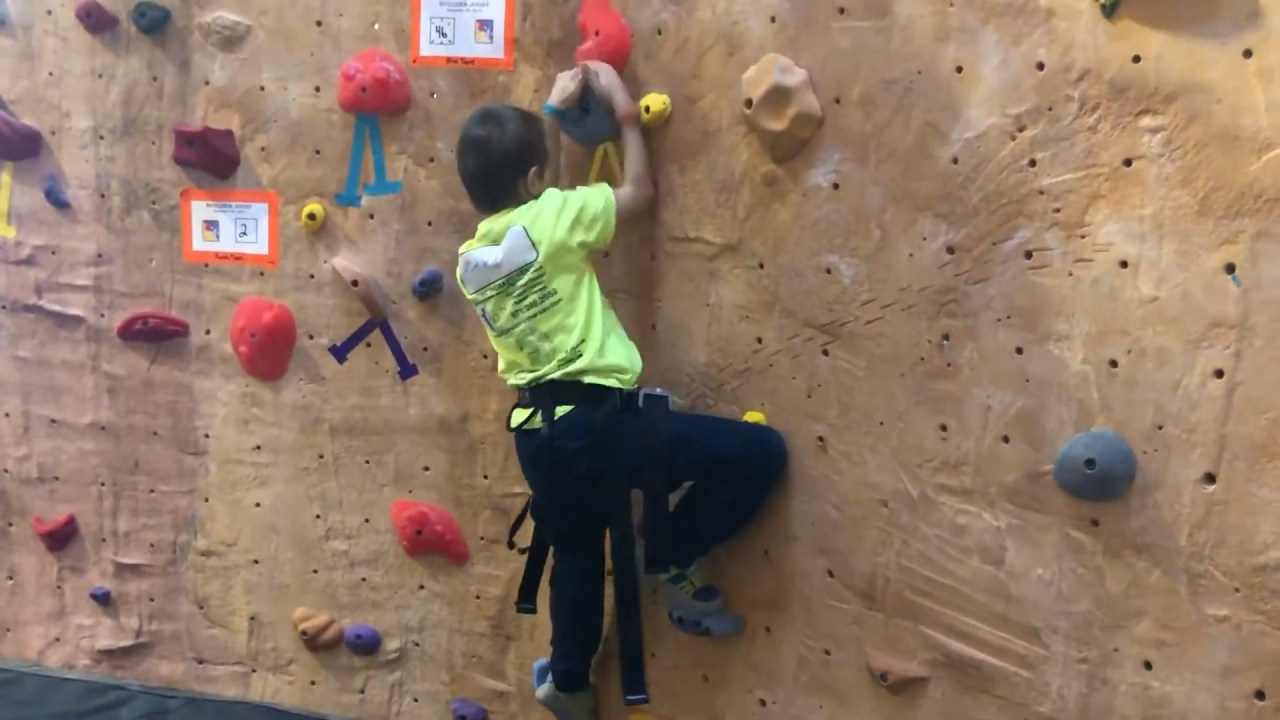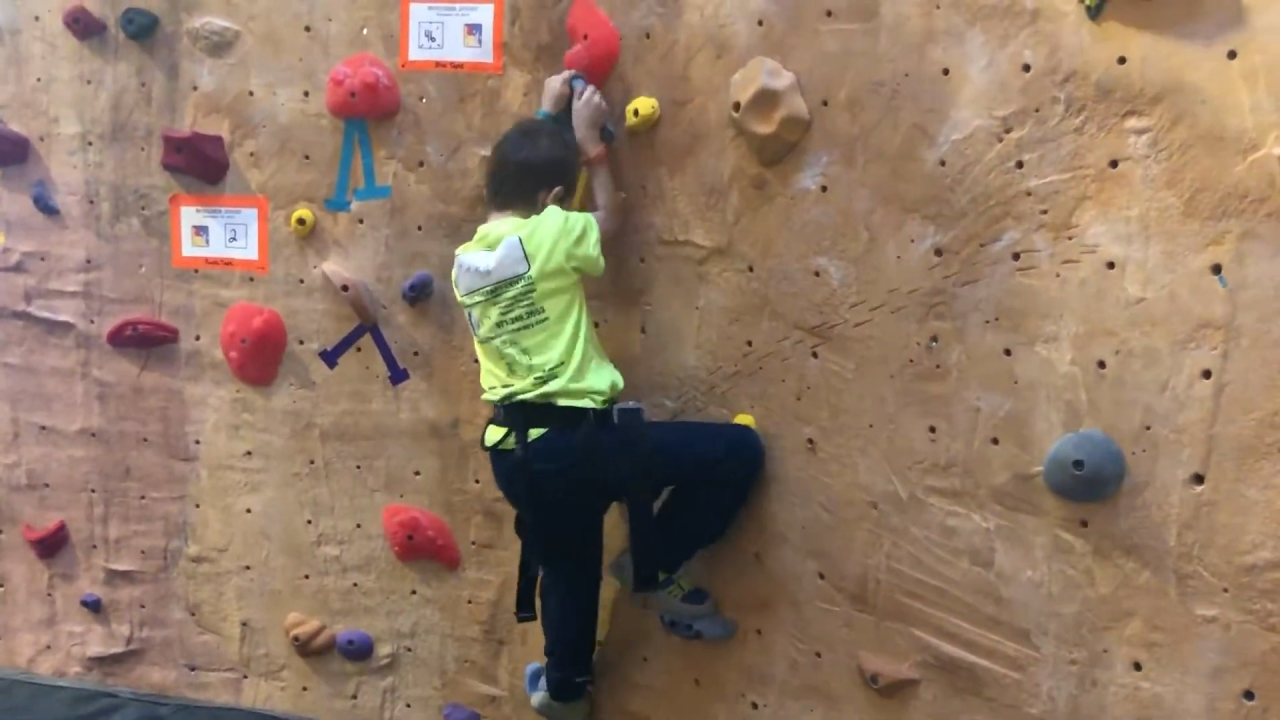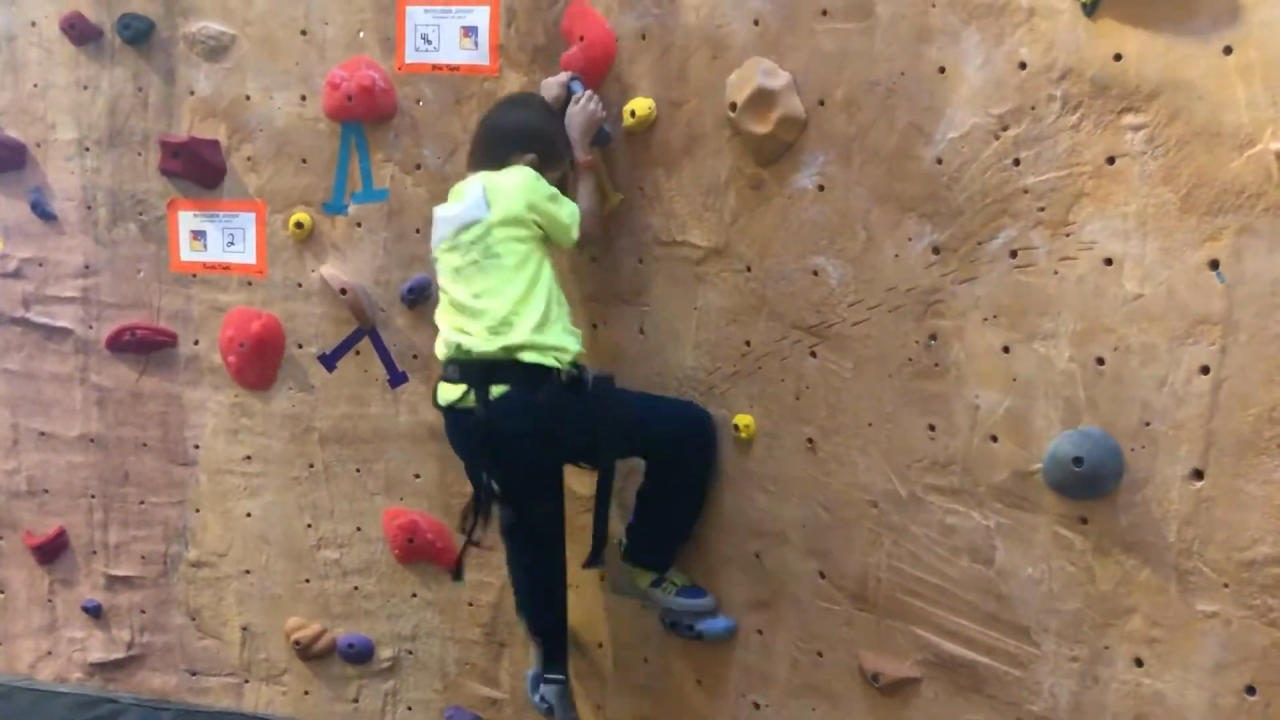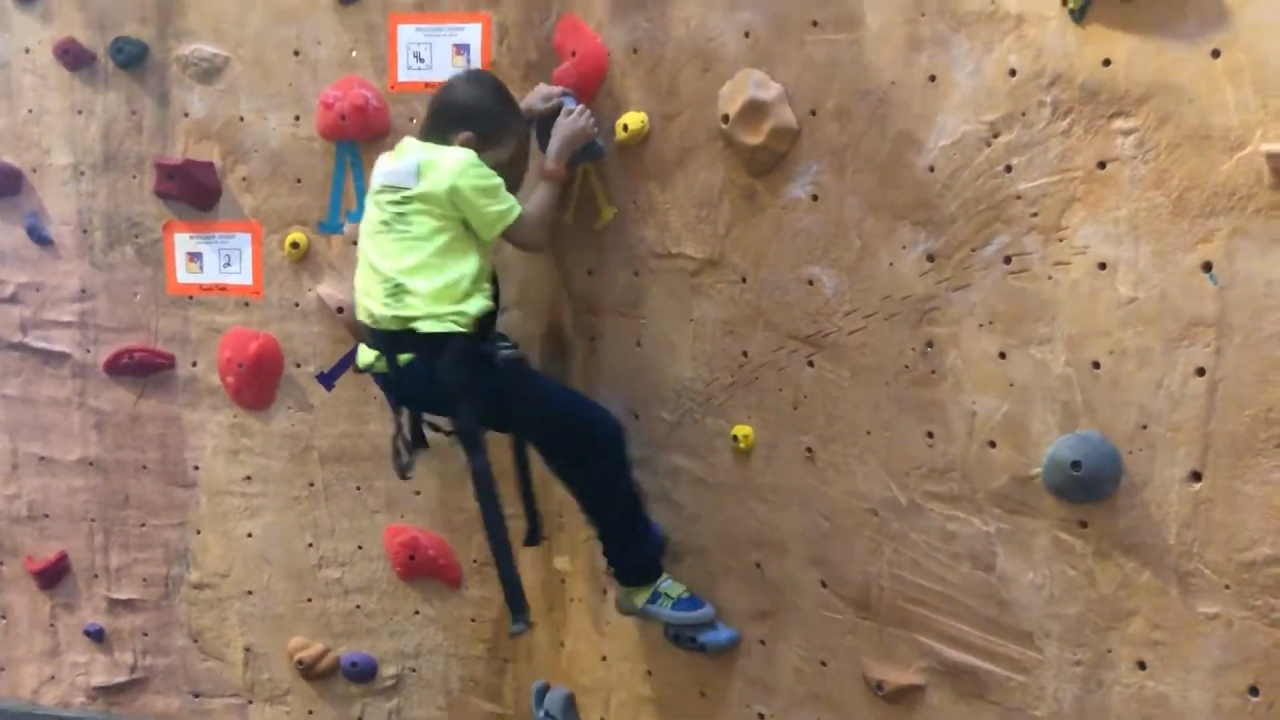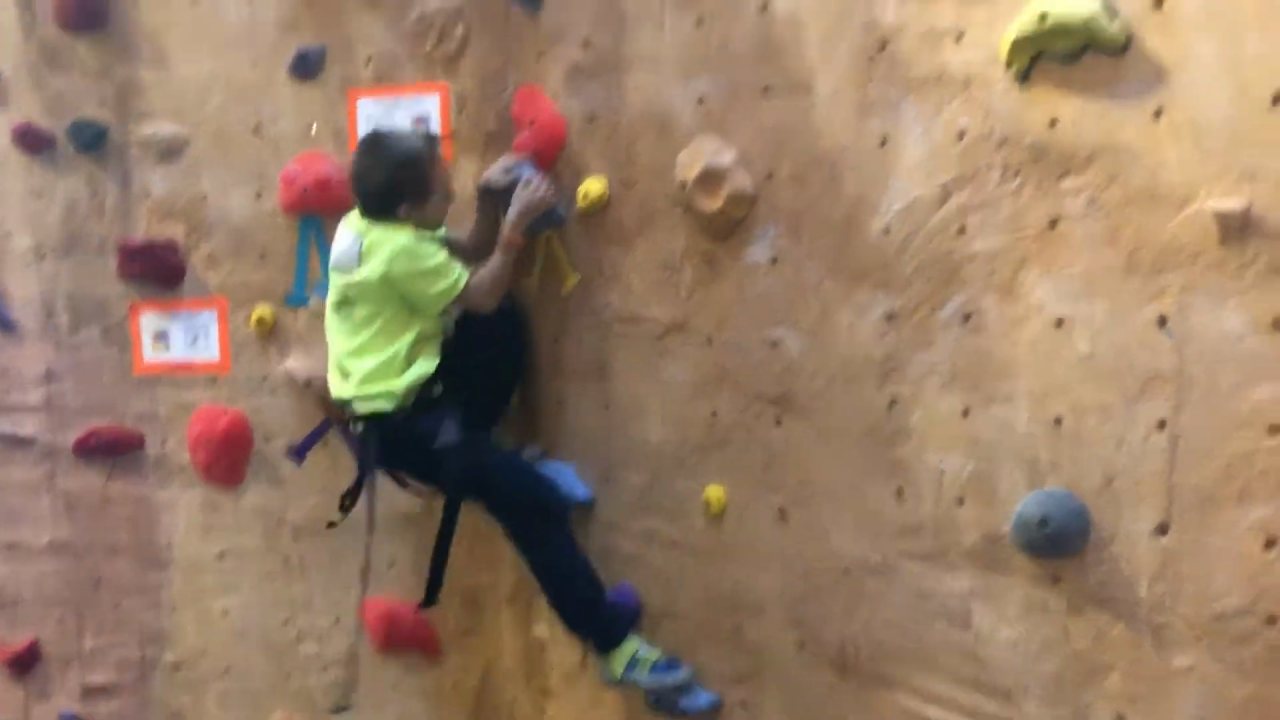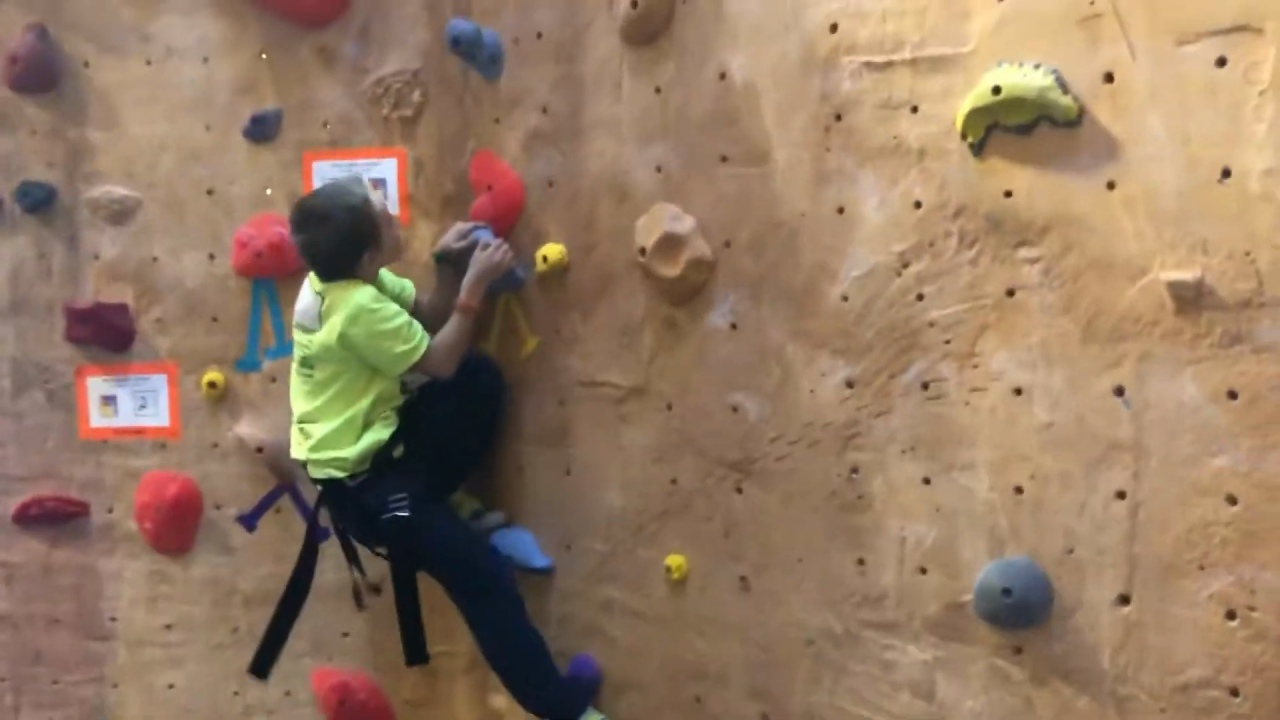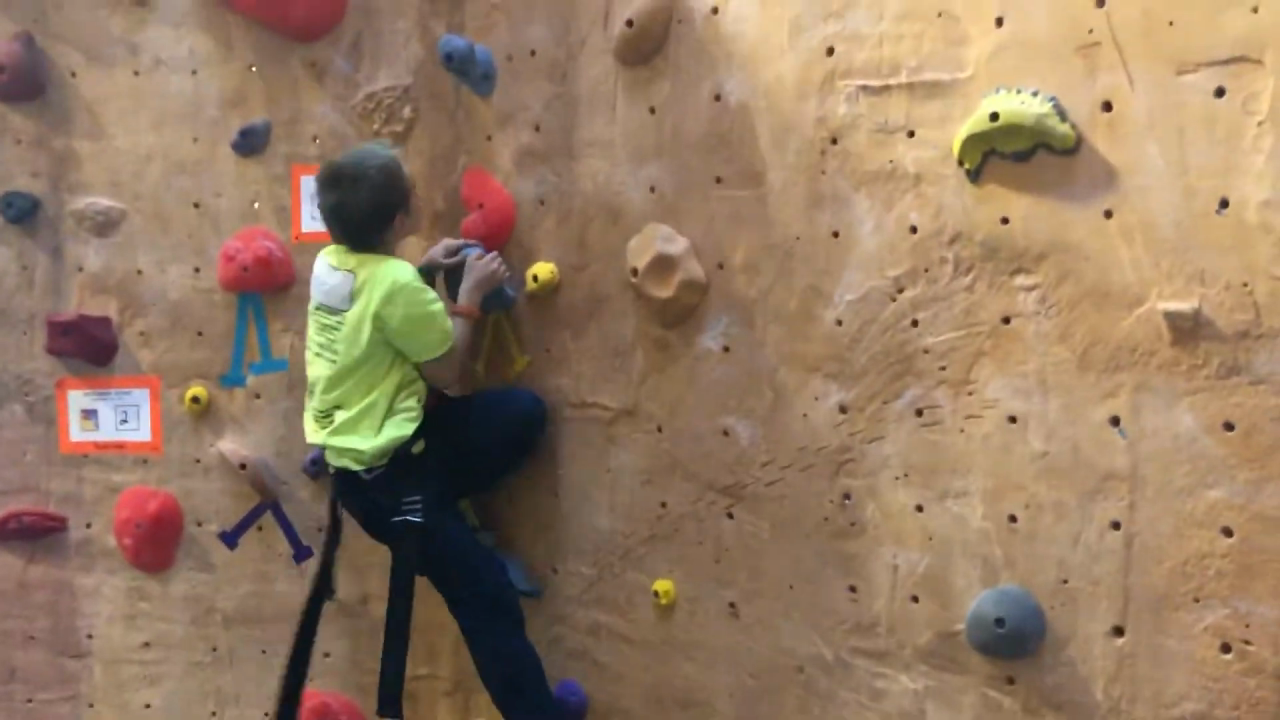
dt=0.3s
person 1, frame 1
left shoulder: (471, 258)
right shoulder: (552, 219)
left elbow: (518, 199)
right elbow: (640, 191)
left wrist: (551, 113)
right wrist: (624, 107)
left hip: (537, 434)
right hip: (599, 422)
left knee: (579, 558)
right knee: (760, 452)
right ankle: (667, 560)
person 1, frame 2
left shoulder: (467, 259)
right shoulder: (548, 235)
left elbow: (520, 177)
right elbow: (609, 222)
left wrist: (546, 122)
right wrist: (588, 138)
left hip: (514, 450)
right hip: (577, 440)
left knee: (566, 567)
right knee: (738, 451)
right ankle: (650, 567)
person 1, frame 3
left shoulder: (450, 207)
right shoulder: (517, 186)
right elbow: (585, 227)
left wrist: (542, 114)
right wrist: (577, 141)
left hip: (463, 404)
right hip: (527, 398)
left knee: (531, 533)
right knee: (687, 433)
right ankle: (646, 565)
person 1, frame 4
left shoulder: (395, 160)
right shoulder: (458, 167)
left elbow: (499, 196)
right elbow: (532, 233)
left wrist: (520, 122)
right wrist: (558, 153)
left hip: (389, 356)
right hip: (436, 357)
right knee: (593, 435)
right ankle: (639, 580)
person 1, frame 5
left shoulder: (363, 223)
right shoulder: (401, 247)
left elbow: (464, 254)
right elbow: (480, 297)
left wrist: (491, 200)
right wrist: (517, 222)
left hip: (414, 385)
right hip: (403, 421)
left knee: (506, 320)
right knee: (535, 505)
left ankle: (473, 439)
right ankle: (613, 645)
person 1, frame 6
left shoulder: (333, 280)
right shoulder: (361, 307)
left elbow: (426, 315)
right elbow: (439, 361)
left wrist: (450, 266)
right wrist: (474, 285)
left hip: (380, 439)
right hip: (362, 479)
left knee: (481, 378)
right knee: (484, 578)
left ankle: (439, 498)
person 1, frame 7
left shoulder: (331, 258)
right shoulder: (397, 284)
right elbow: (447, 373)
left wrist: (427, 271)
right wrist: (470, 294)
left hip: (355, 445)
right hip: (383, 472)
left knee: (523, 411)
right knee: (485, 594)
